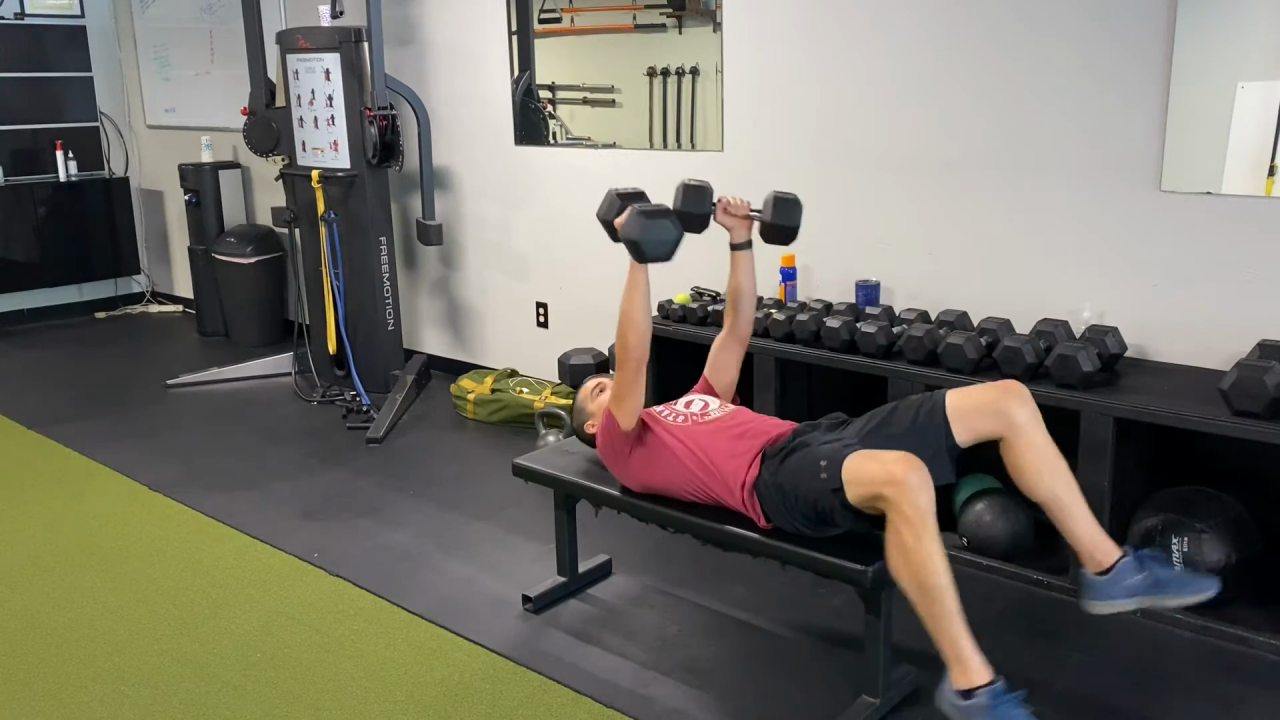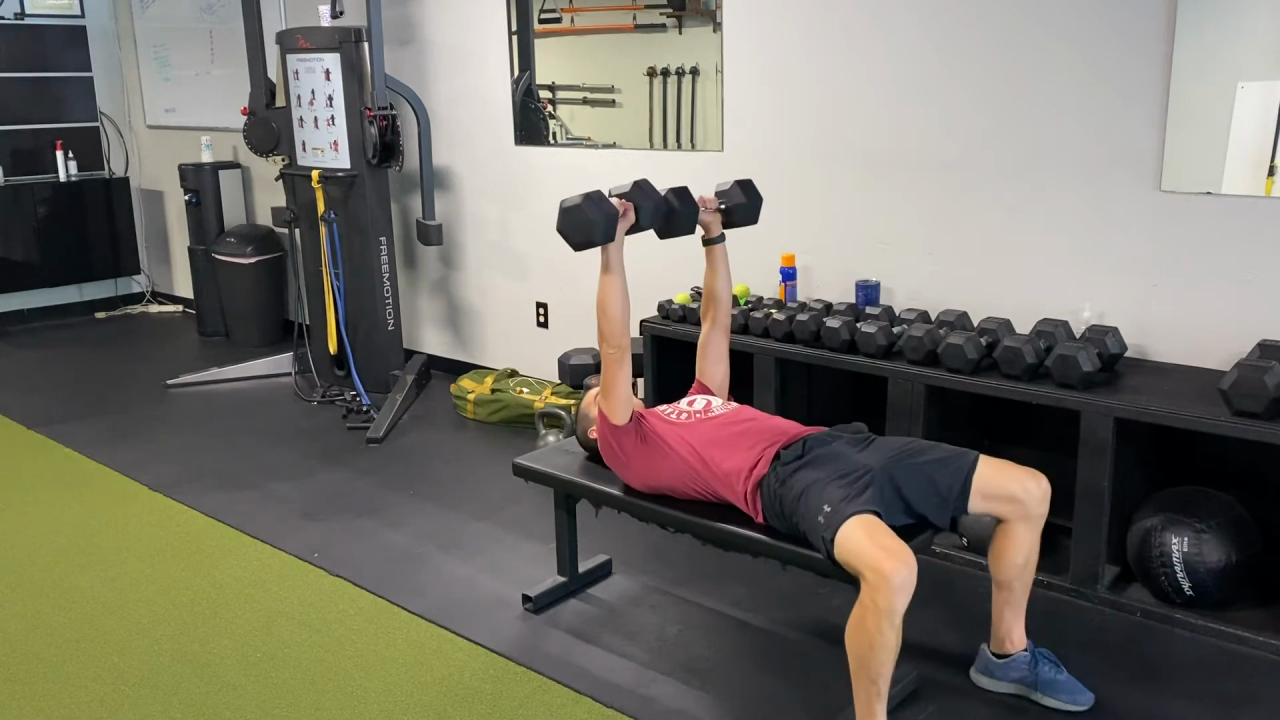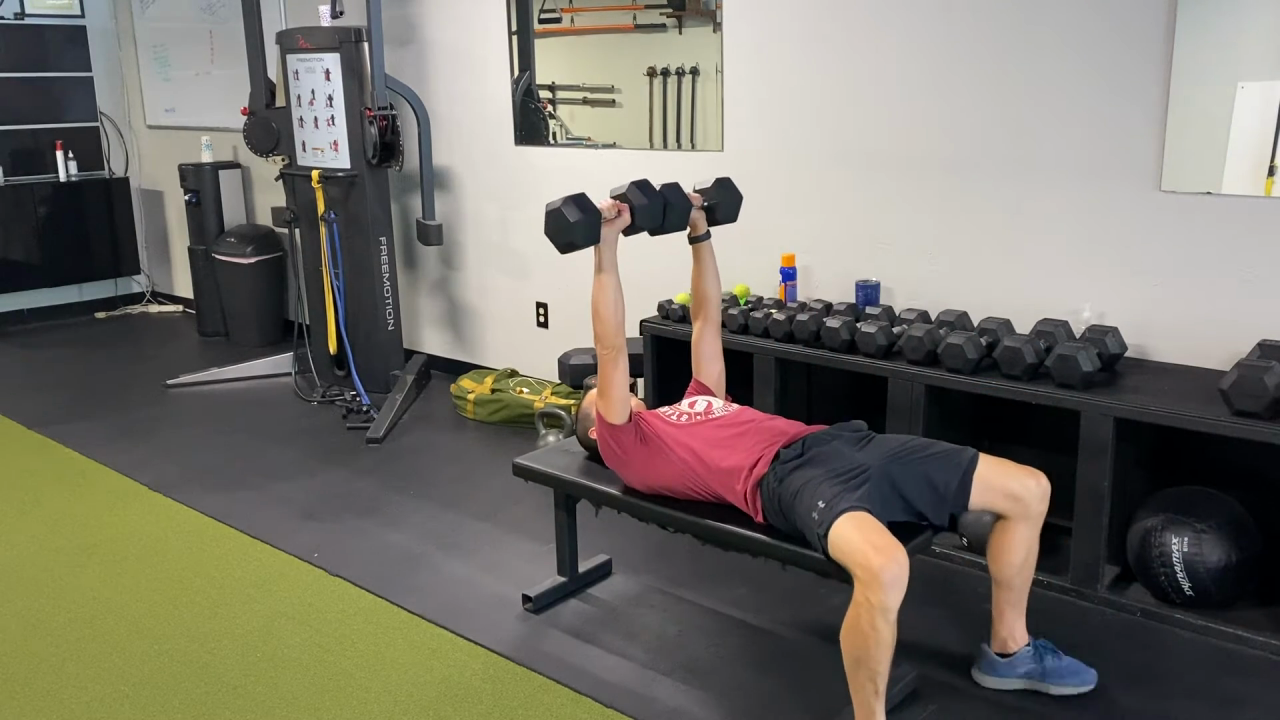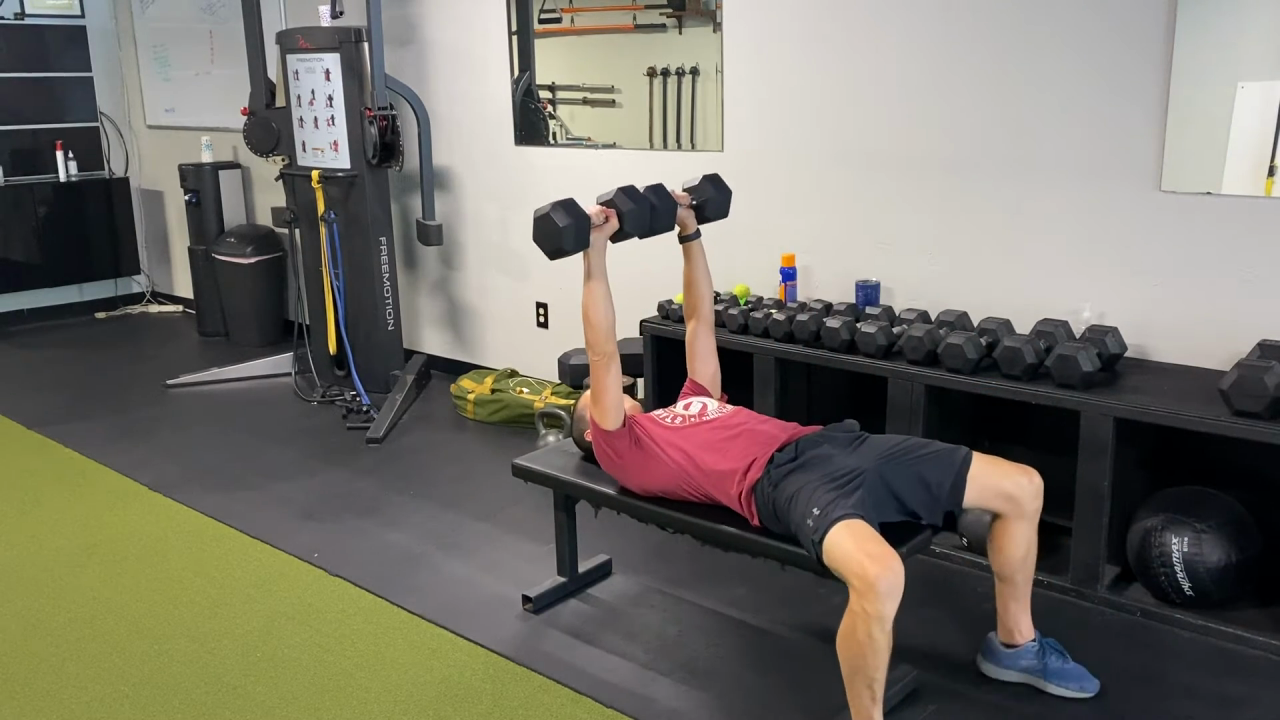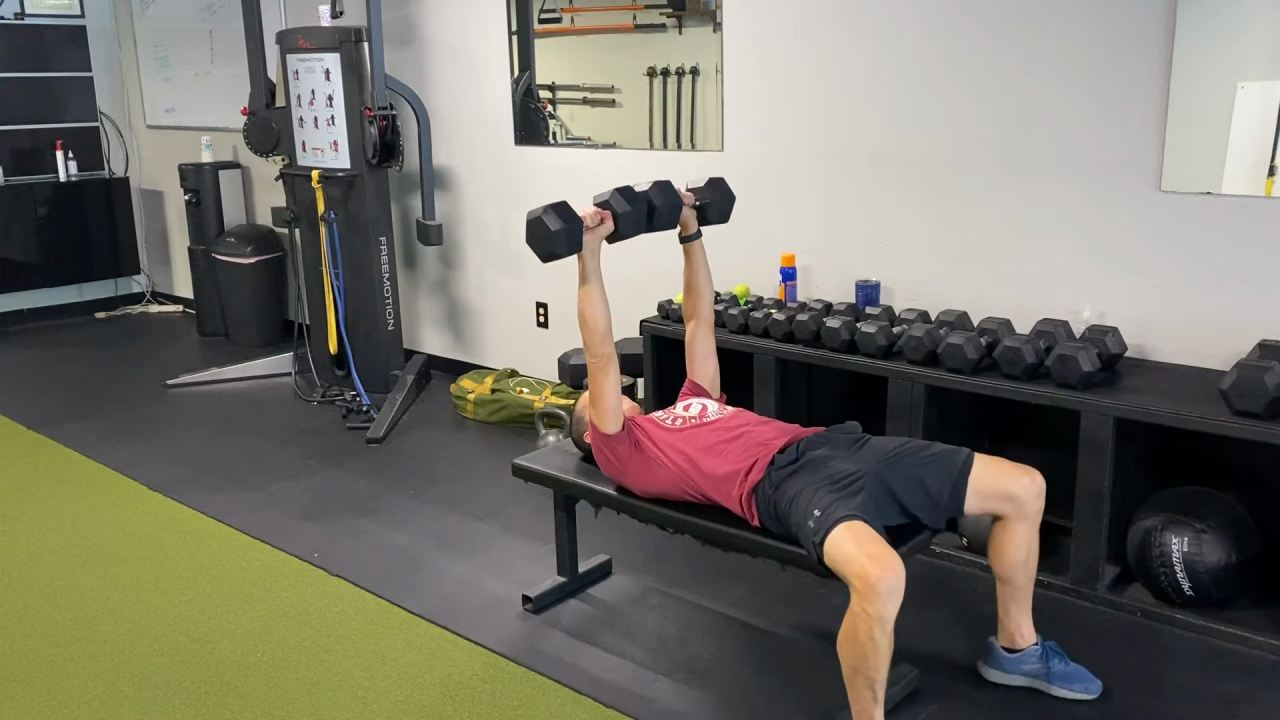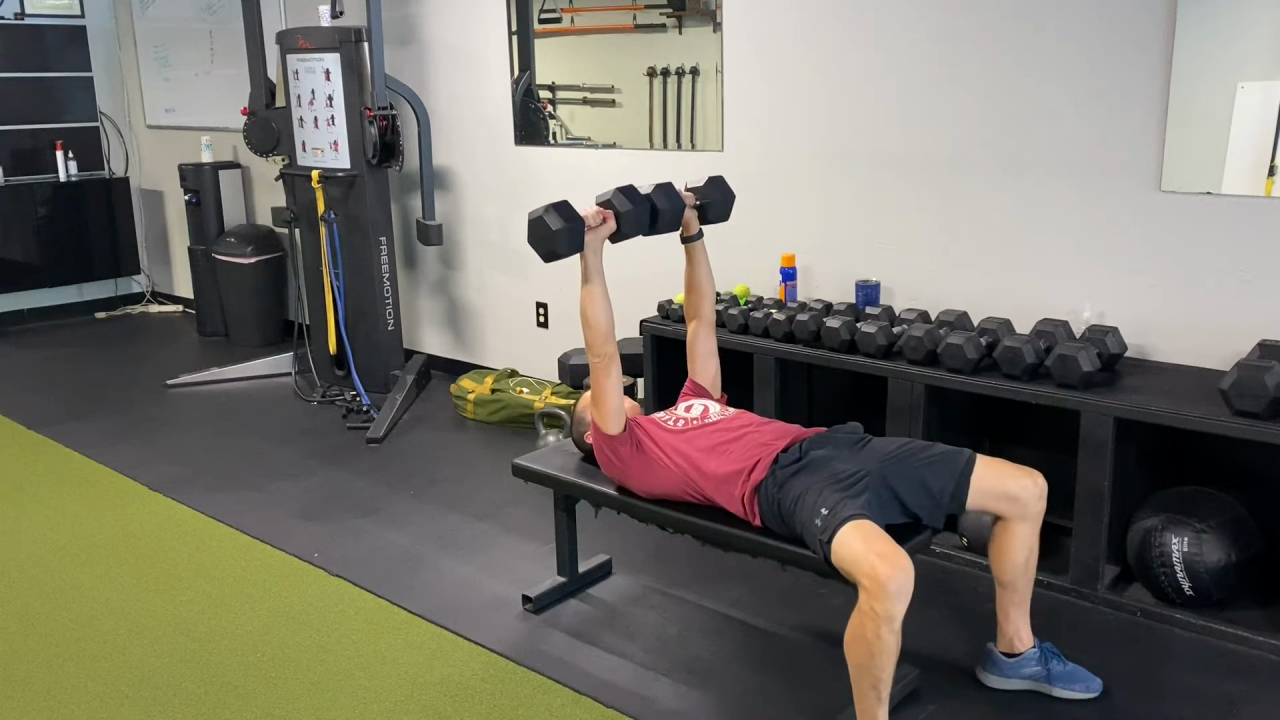
dt=0.5s
person 1, frame 1
left shoulder: (695, 402)
right shoulder: (627, 448)
left elbow: (738, 328)
right elbow: (632, 362)
left wrist: (740, 242)
right wrist: (638, 256)
left hip: (819, 436)
right hip: (776, 474)
left knee: (1005, 399)
right knee: (905, 479)
left ankle: (1108, 568)
person 1, frame 2
left shoulder: (695, 406)
right shoulder: (626, 446)
left elbow: (716, 324)
right elbow: (615, 351)
left wrist: (713, 235)
right wrist: (612, 248)
left hip: (840, 444)
right hip: (786, 476)
left knee: (1029, 491)
right knee: (892, 571)
left ankle: (1007, 653)
person 1, frame 3
left shoulder: (693, 408)
right shoulder: (628, 447)
left elbow: (707, 322)
right elbow: (611, 351)
left wrist: (700, 234)
right wrist: (606, 248)
right hip: (785, 474)
left knee: (1028, 490)
right knee: (883, 568)
left ankle: (1008, 650)
person 1, frame 4
left shoulder: (689, 405)
right shoulder: (622, 449)
left elbow: (700, 323)
right elbow: (603, 356)
left wrist: (689, 232)
right wrist: (596, 252)
left hip: (831, 443)
right hip: (780, 476)
left knee: (1022, 487)
right knee: (879, 577)
left ankle: (1014, 644)
person 1, frame 5
left shoulder: (689, 406)
right shoulder: (622, 450)
left elbow: (699, 323)
right elbow: (600, 357)
left wrist: (690, 232)
right wrist: (589, 253)
right hip: (781, 477)
left knee: (1023, 488)
right knee: (880, 580)
left ankle: (1016, 647)
person 1, frame 6
left shoulder: (691, 406)
right shoulder: (624, 450)
left elbow: (701, 323)
right elbow: (604, 358)
left wrist: (692, 233)
right wrist: (593, 253)
left hip: (833, 444)
right hip: (782, 480)
left knee: (1026, 490)
right knee: (888, 577)
left ankle: (1014, 652)
